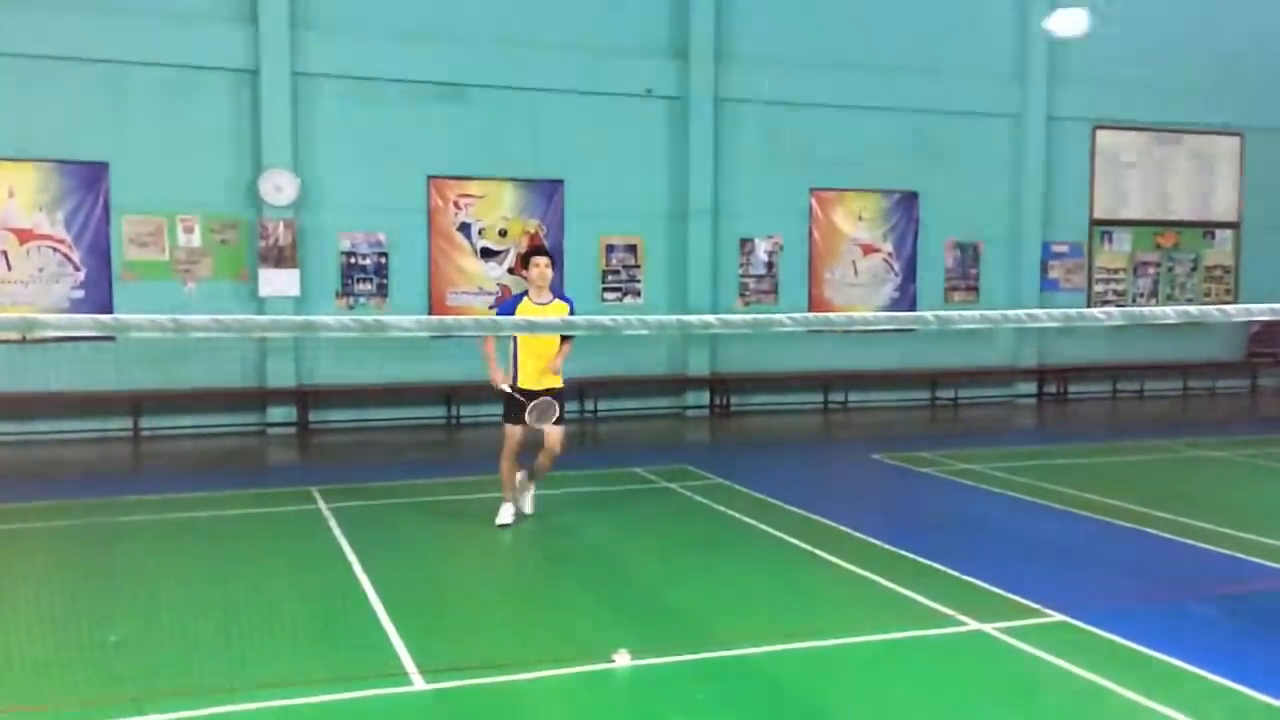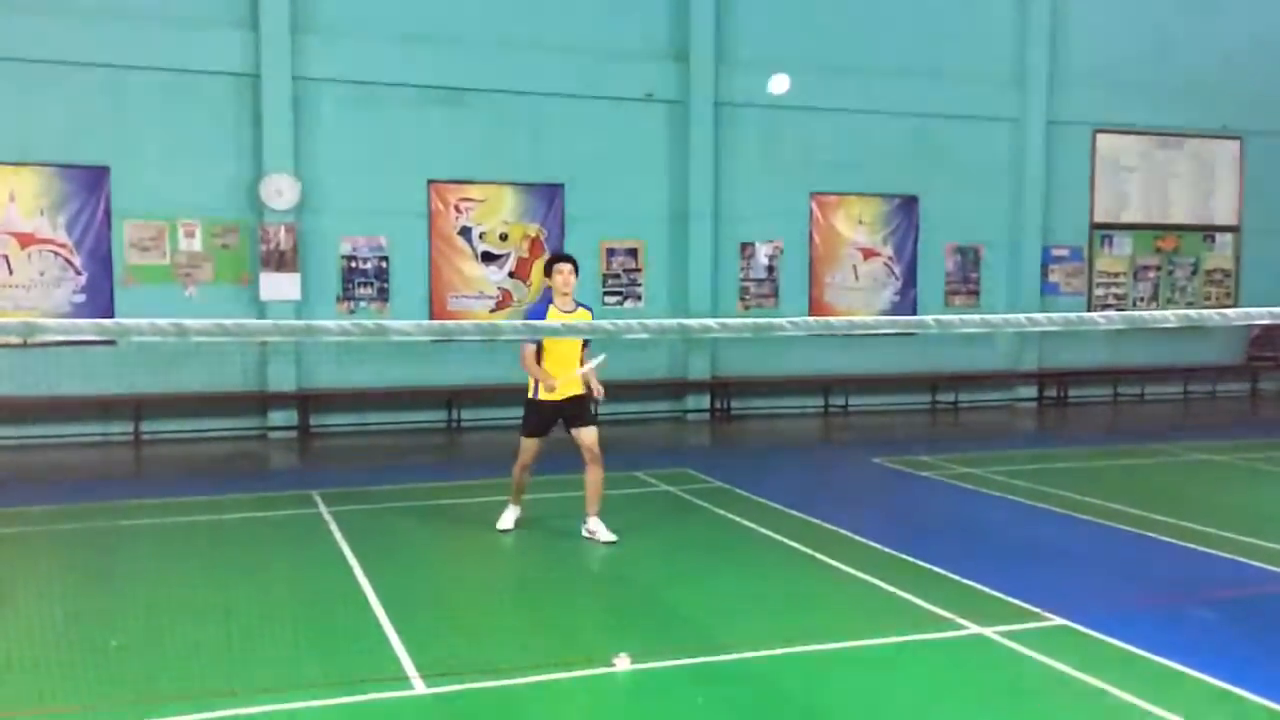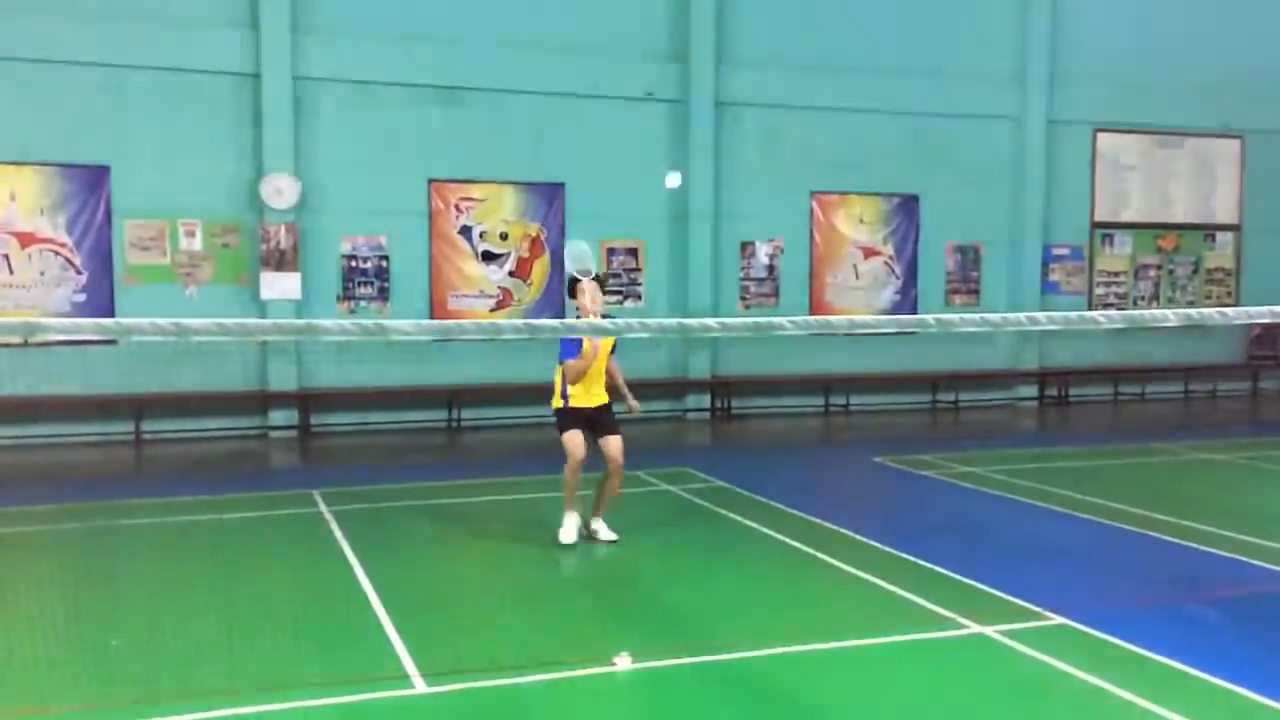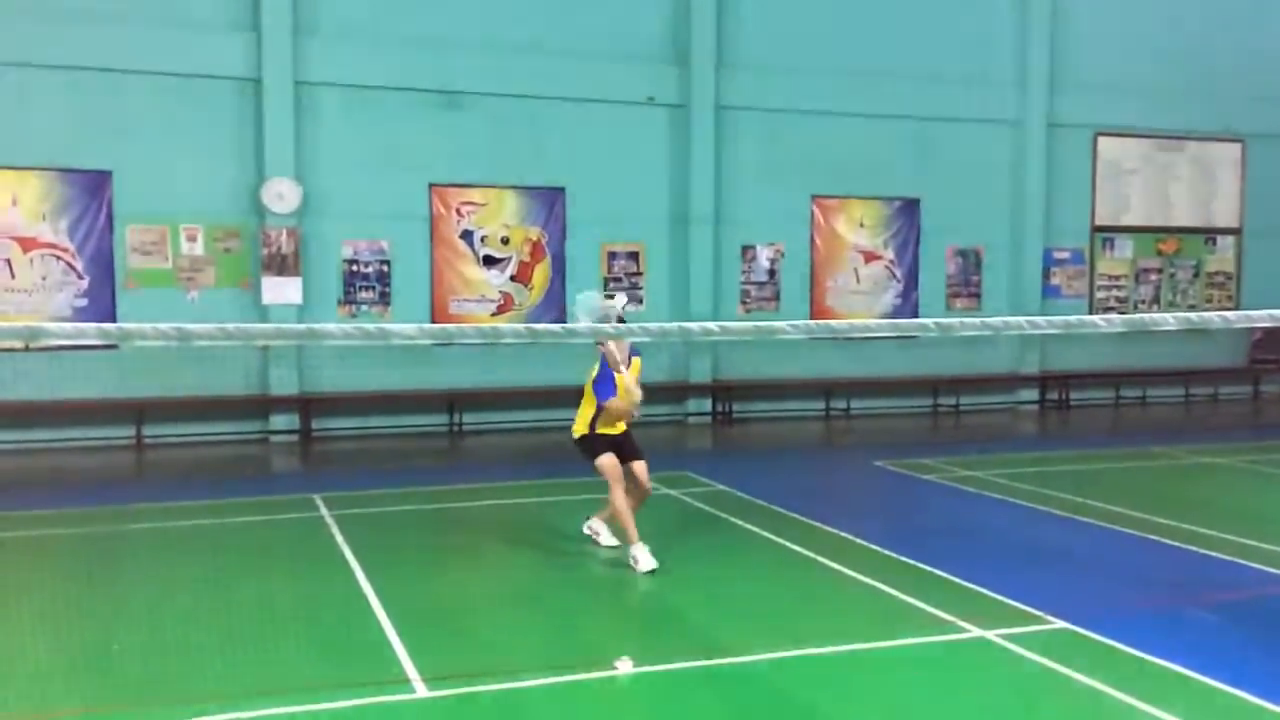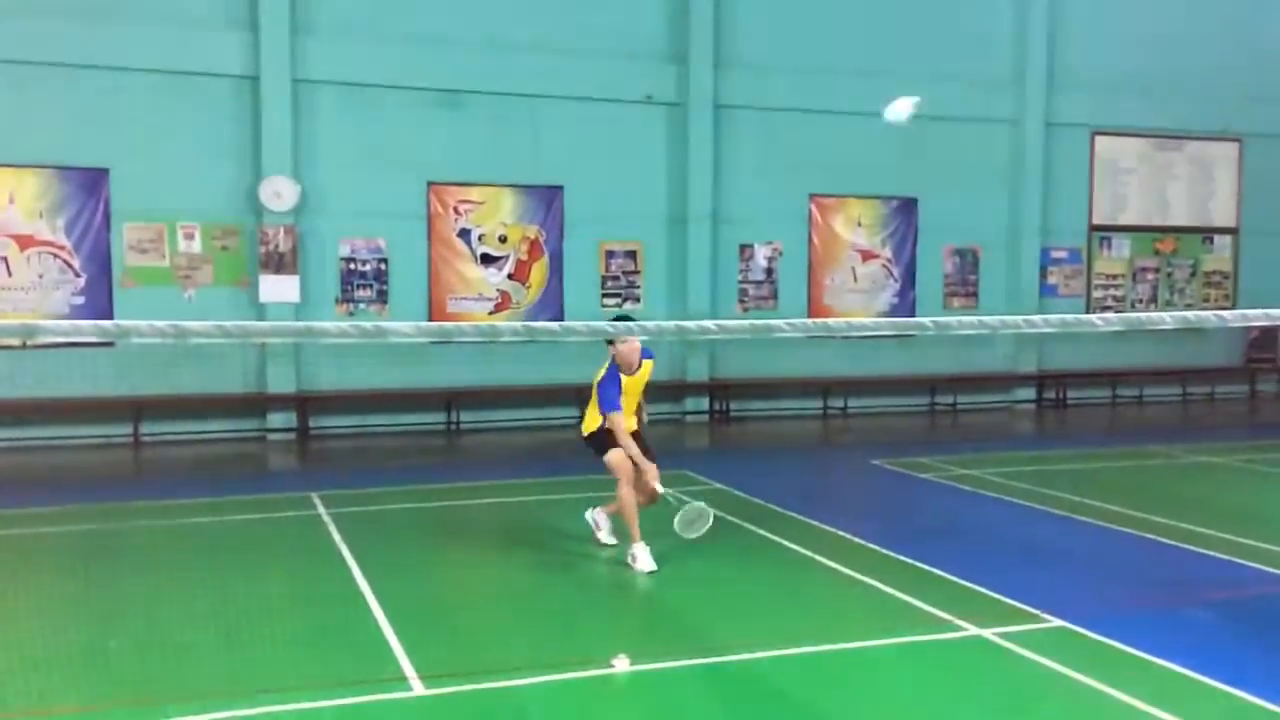
dt=0.2s
person 1, frame 1
left shoulder: (565, 306)
right shoulder: (512, 305)
right elbow: (490, 338)
left wrist: (560, 359)
right wrist: (493, 368)
left hip: (551, 387)
right hip: (519, 386)
left knee: (553, 448)
right knee: (511, 448)
left ankle: (527, 480)
right ankle: (508, 503)
person 1, frame 2
left shoulder: (586, 314)
right shoulder: (538, 313)
right elbow: (526, 358)
left wrist: (593, 381)
right wrist: (546, 379)
left hip: (576, 395)
right hip: (543, 397)
left knee: (593, 453)
right knee: (526, 459)
left ankle: (591, 521)
right ankle: (514, 505)
person 1, frame 3
right shoulder: (571, 334)
right elbow: (572, 376)
left wrist: (626, 394)
right wrist: (590, 347)
left hip: (599, 402)
right hip: (570, 404)
left knee: (616, 460)
right knee: (577, 455)
left ankle: (595, 520)
right ankle: (570, 514)
person 1, frame 4
left shoulder: (635, 357)
right shoulder: (602, 376)
right elbow: (616, 413)
left wrist: (633, 398)
right wrist: (631, 400)
left hip: (618, 430)
right hip: (591, 432)
left knee: (643, 486)
right knee: (616, 476)
left ankle: (598, 523)
right ankle: (636, 547)
person 1, frame 5
left shoulder: (648, 359)
right shoulder: (609, 382)
right elbow: (618, 431)
right wrist: (643, 465)
left hip: (629, 428)
right hip: (601, 430)
left knee: (652, 490)
right knee: (626, 475)
left ankle: (600, 515)
right ankle: (637, 548)
